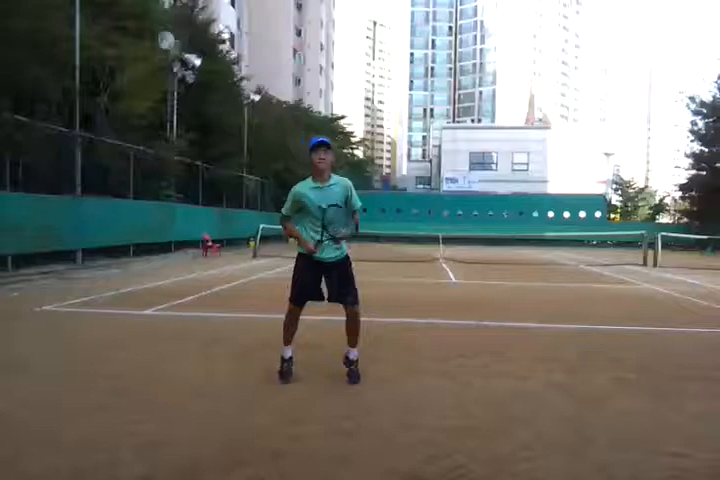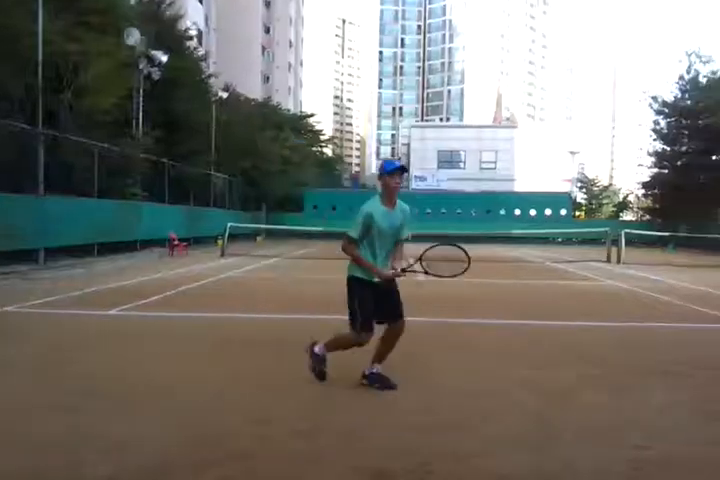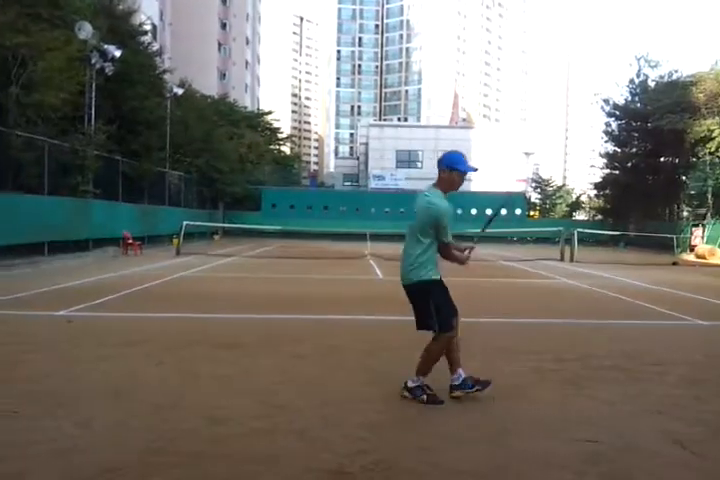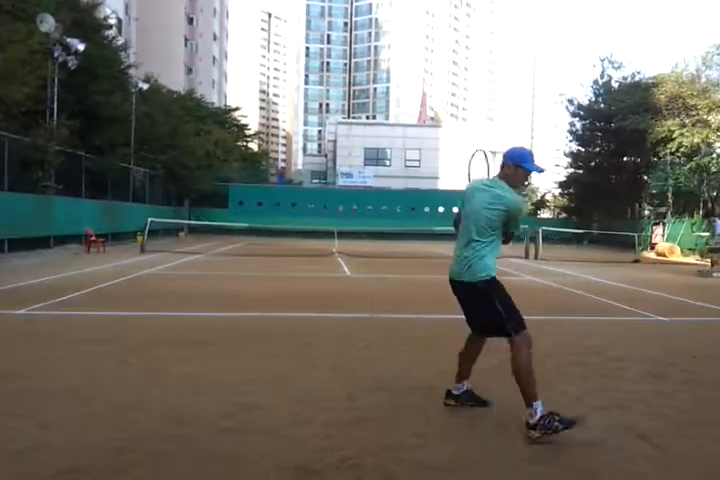
dt=0.4s
person 1, frame 1
left shoulder: (345, 186)
right shoulder: (299, 190)
left elbow: (355, 215)
right elbow: (285, 221)
right wrist: (302, 240)
left hip: (337, 256)
right hip: (309, 256)
left knee: (352, 308)
right knee: (295, 307)
left ankle: (351, 358)
right ankle: (287, 356)
person 1, frame 2
left shoulder: (404, 210)
right shoulder: (369, 210)
right elbow: (347, 246)
left wrist: (395, 264)
right wrist: (374, 269)
left hip: (385, 277)
right hip: (361, 277)
left knee: (397, 326)
right knee: (362, 336)
left ankle: (373, 371)
right ankle: (320, 350)
person 1, frame 3
left shoulder: (426, 196)
right shoulder: (441, 206)
right elbow: (444, 250)
left wrist: (458, 249)
right wrist: (460, 257)
left hip: (424, 273)
right hip: (421, 277)
left knee: (449, 324)
right knee: (446, 332)
left ankle: (459, 380)
right ankle: (414, 385)
person 1, frame 4
left shoulder: (474, 187)
right shoulder: (513, 202)
left elbow: (460, 222)
right elbow: (506, 238)
left hip: (459, 275)
right hip: (480, 278)
left knee: (479, 333)
right knee: (520, 339)
left ankle: (458, 390)
right ankle: (537, 417)
